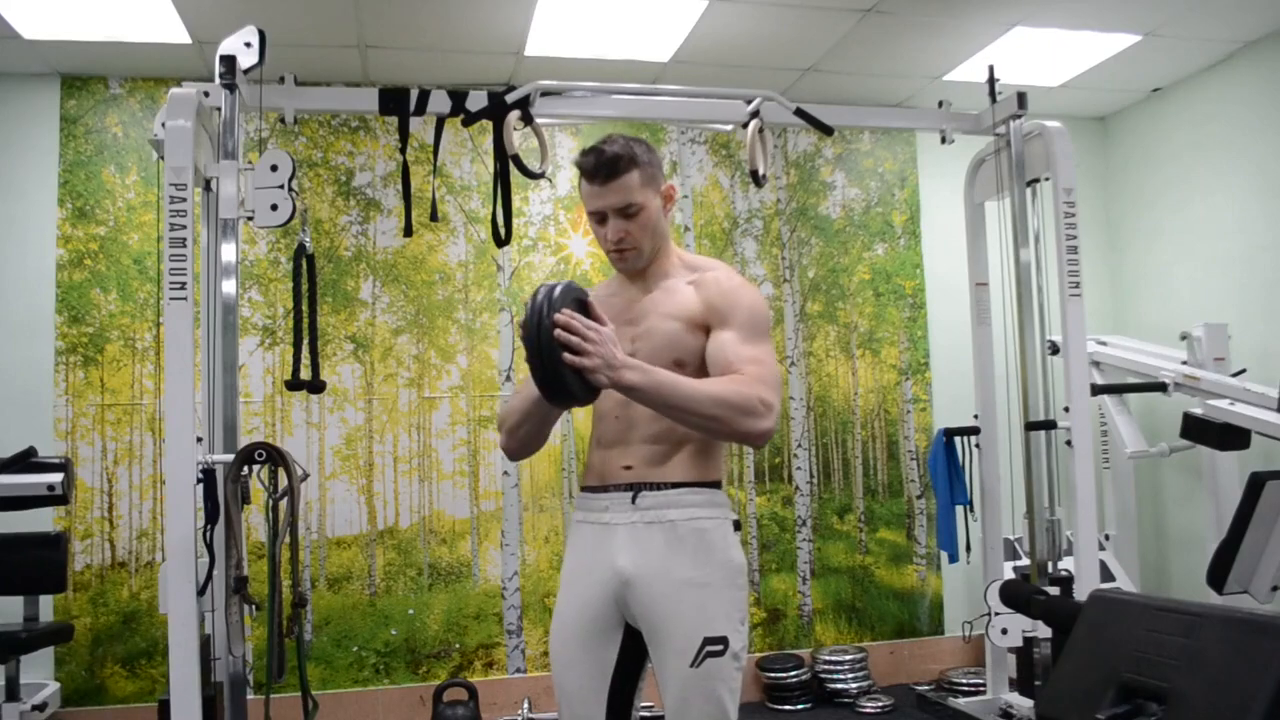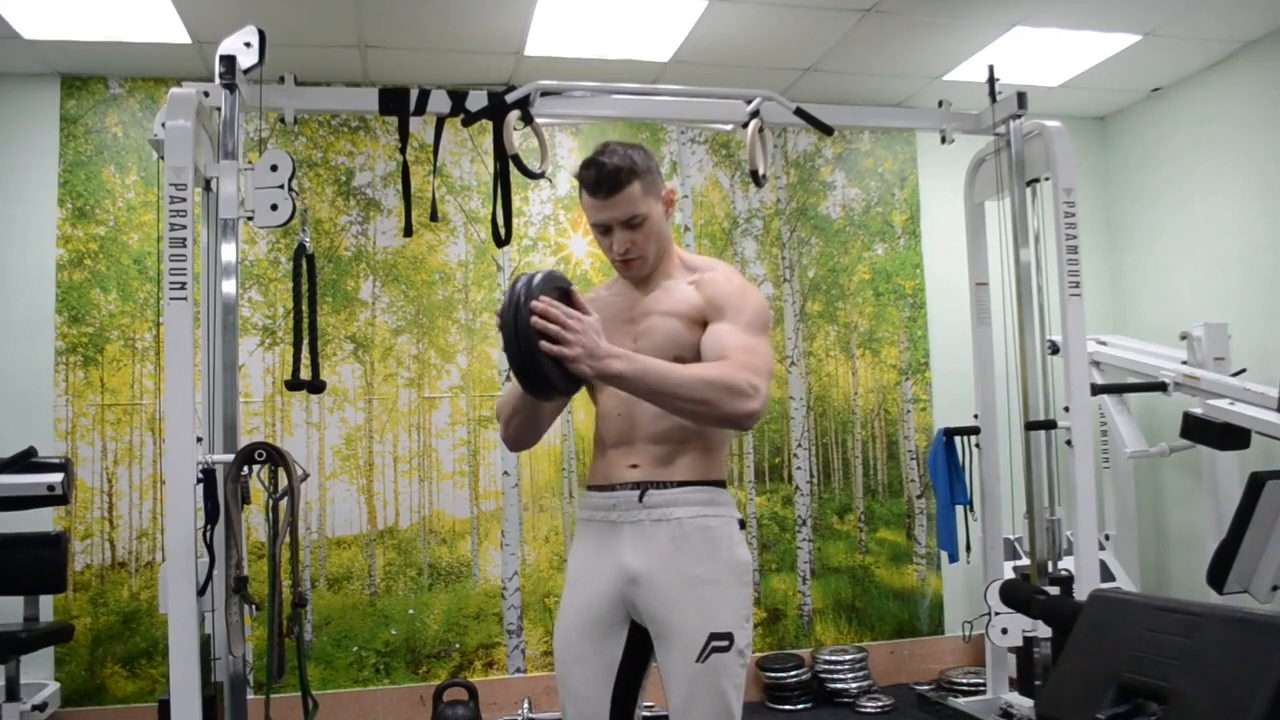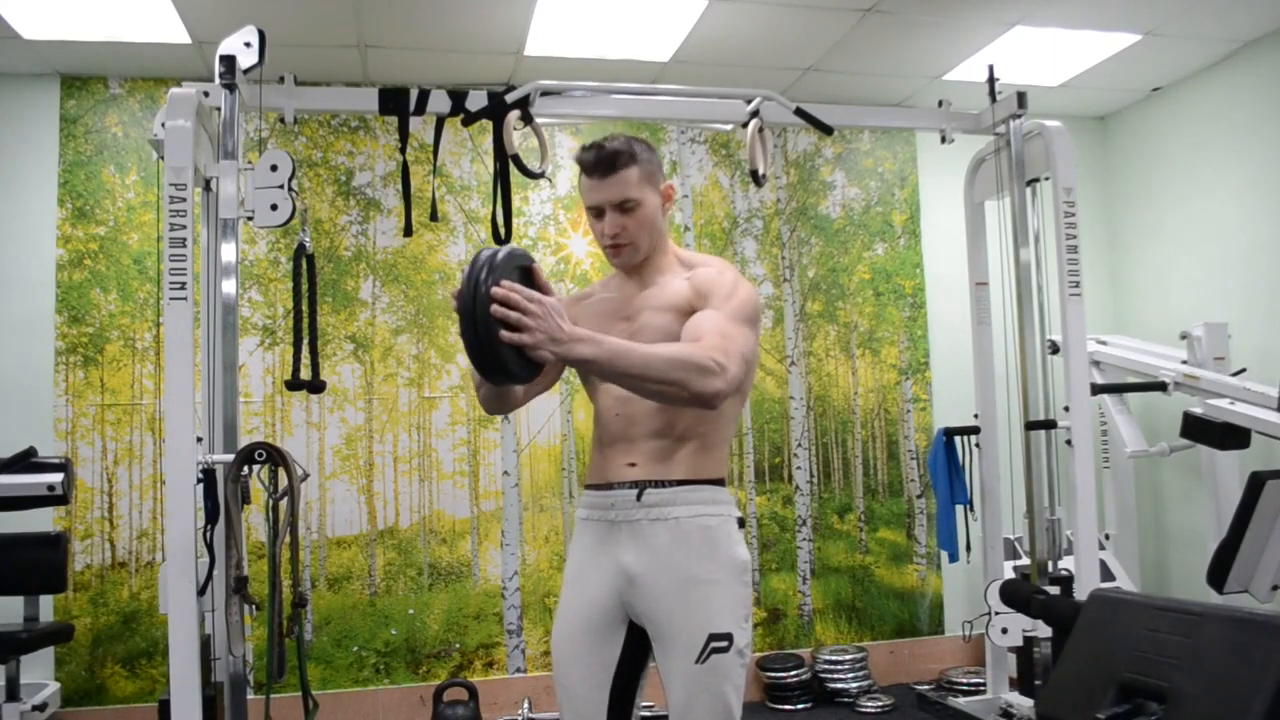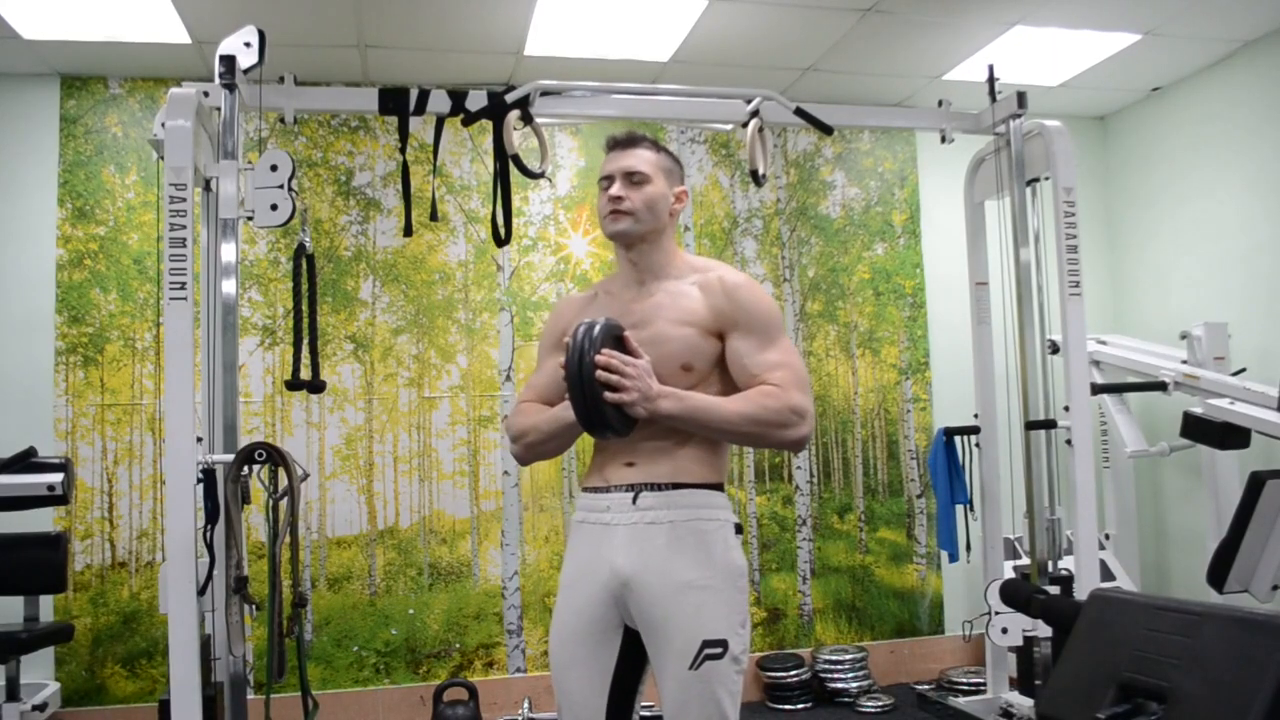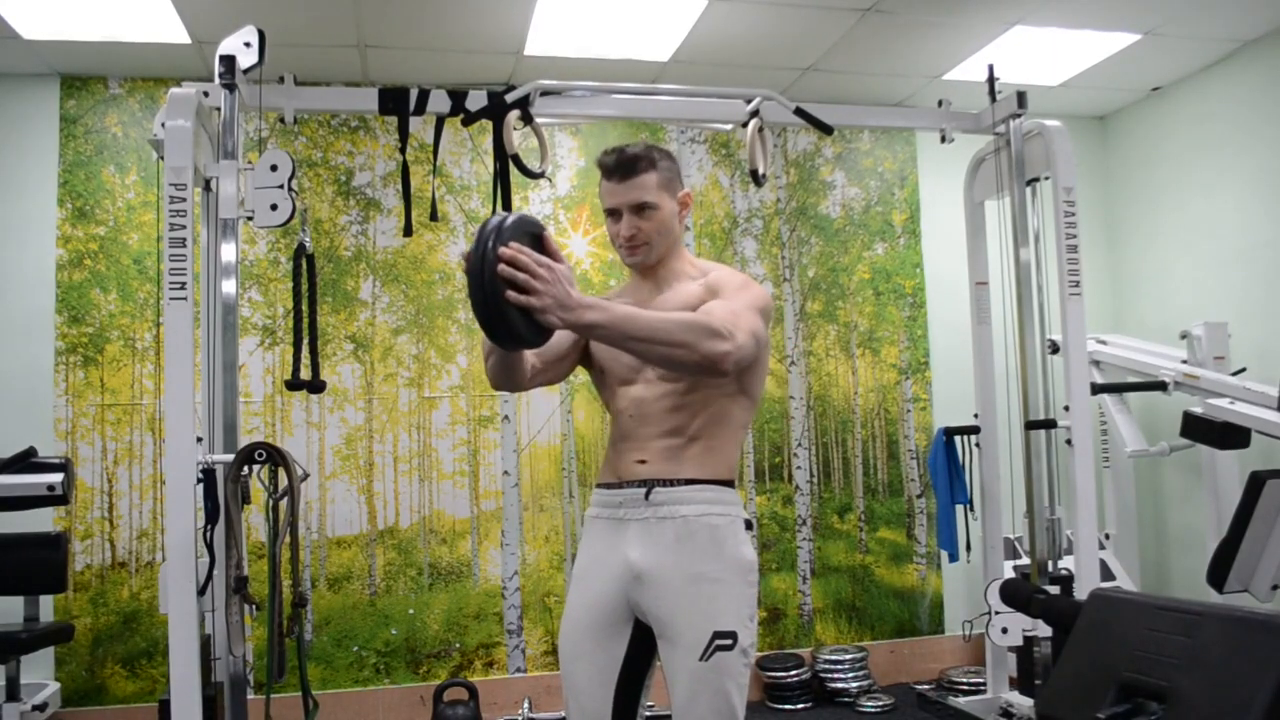
dt=1s
person 1, frame 1
left shoulder: (722, 291)
right shoulder: (585, 313)
left elbow: (757, 414)
right elbow: (515, 440)
left wrist: (624, 371)
left hip: (687, 532)
right hip: (594, 535)
person 1, frame 2
left shoulder: (722, 291)
right shoulder: (582, 309)
left elbow: (743, 397)
right elbow: (515, 434)
left wrist: (609, 361)
left hip: (691, 530)
right hip: (599, 534)
person 1, frame 3
left shoulder: (720, 286)
right shoulder: (580, 307)
left elbow: (708, 378)
right elbow: (502, 398)
left wrist: (572, 342)
right wrist: (498, 340)
left hip: (690, 529)
right hip: (597, 532)
person 1, frame 4
left shoulder: (727, 293)
right shoulder: (573, 313)
left elbow: (793, 417)
right elbow: (522, 437)
left wrist: (660, 399)
left hip: (689, 531)
right hip: (593, 534)
person 1, frame 5
left shoulder: (735, 291)
right shoulder: (597, 311)
left elbow: (716, 350)
right elbow: (511, 376)
left wrist: (578, 311)
left hip: (698, 527)
right hip: (606, 528)
